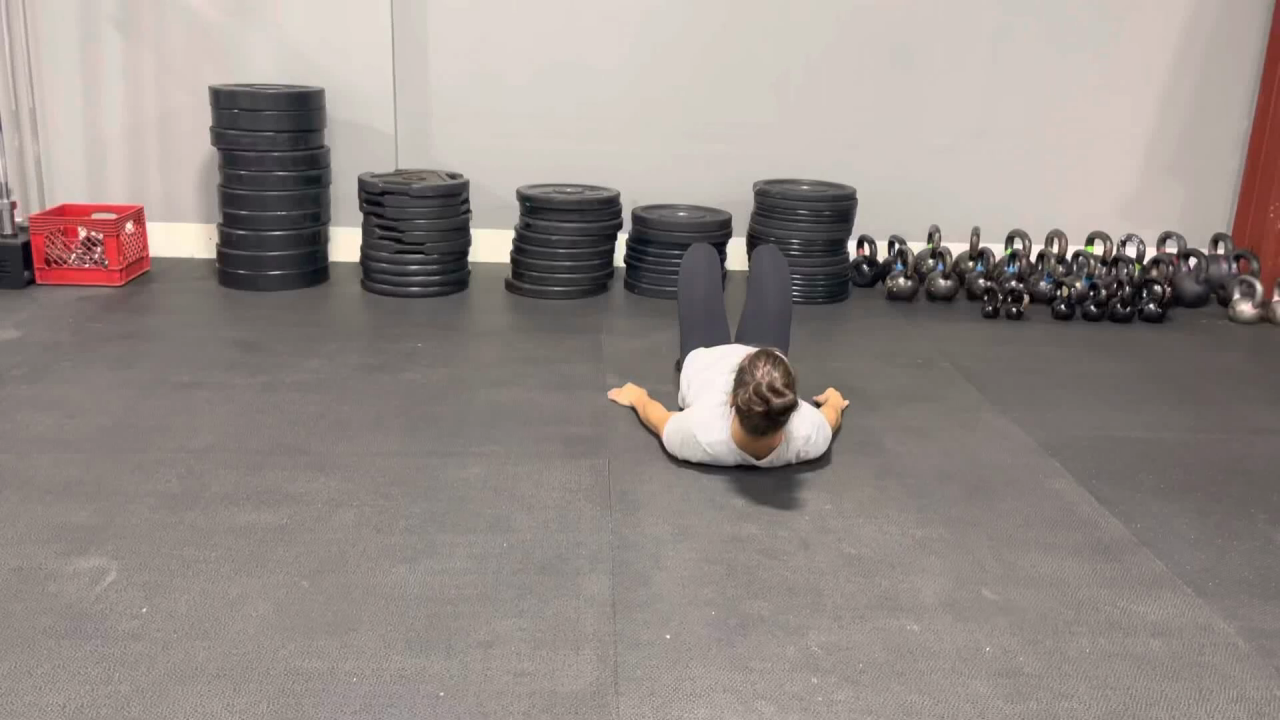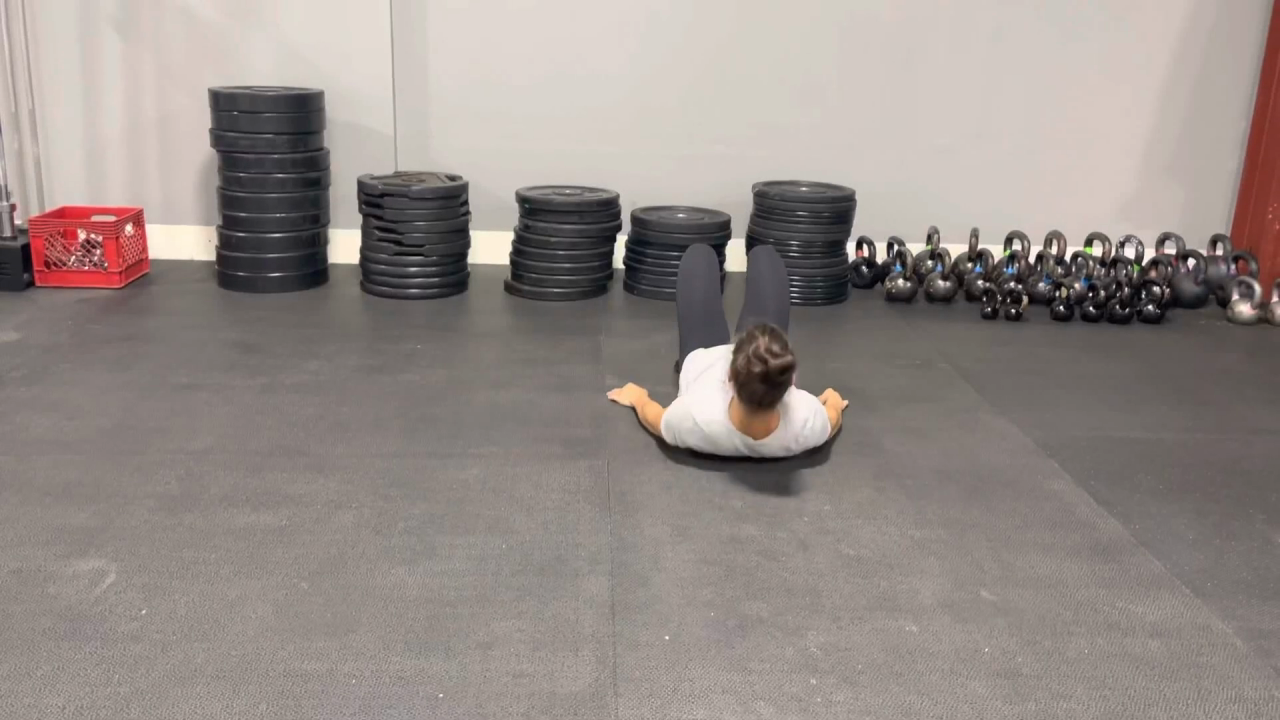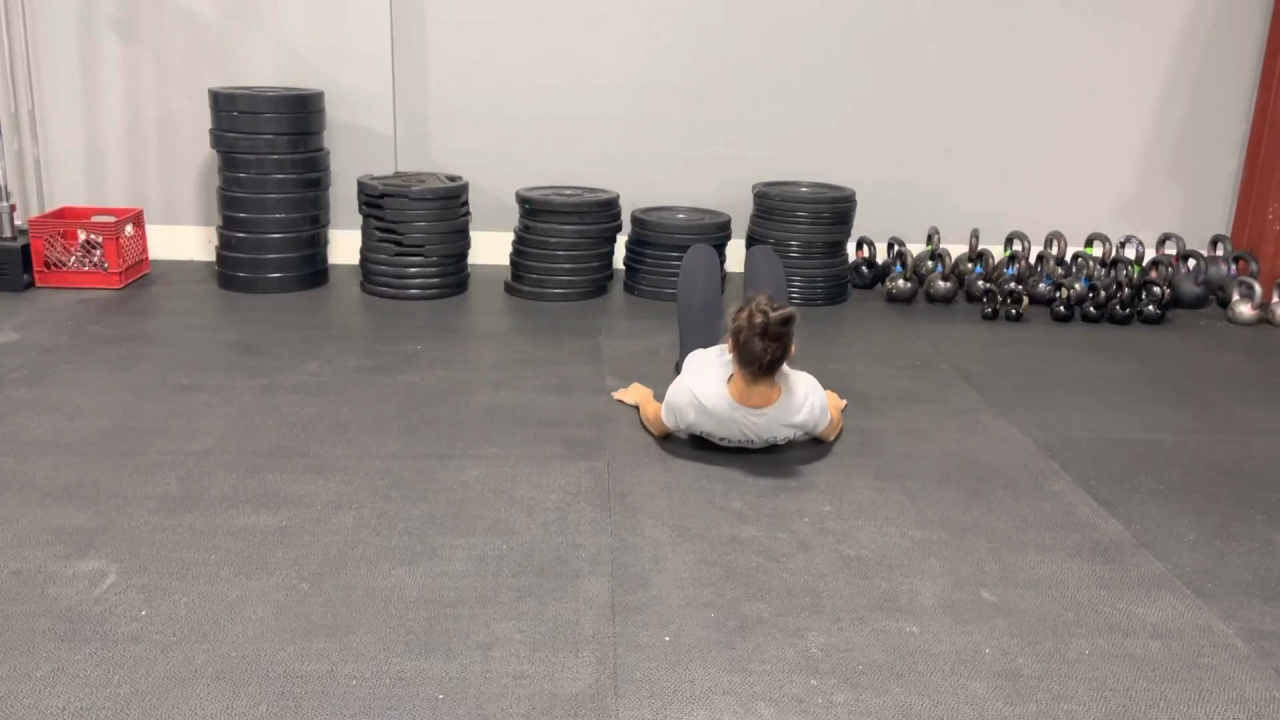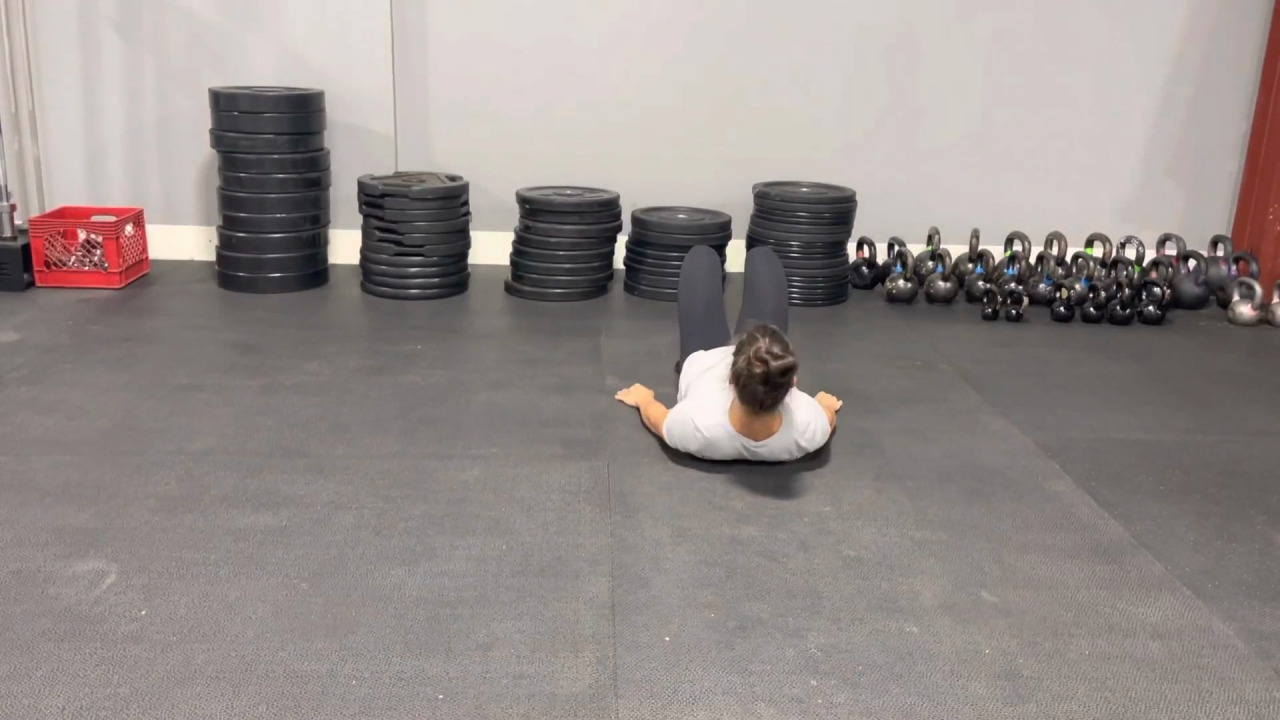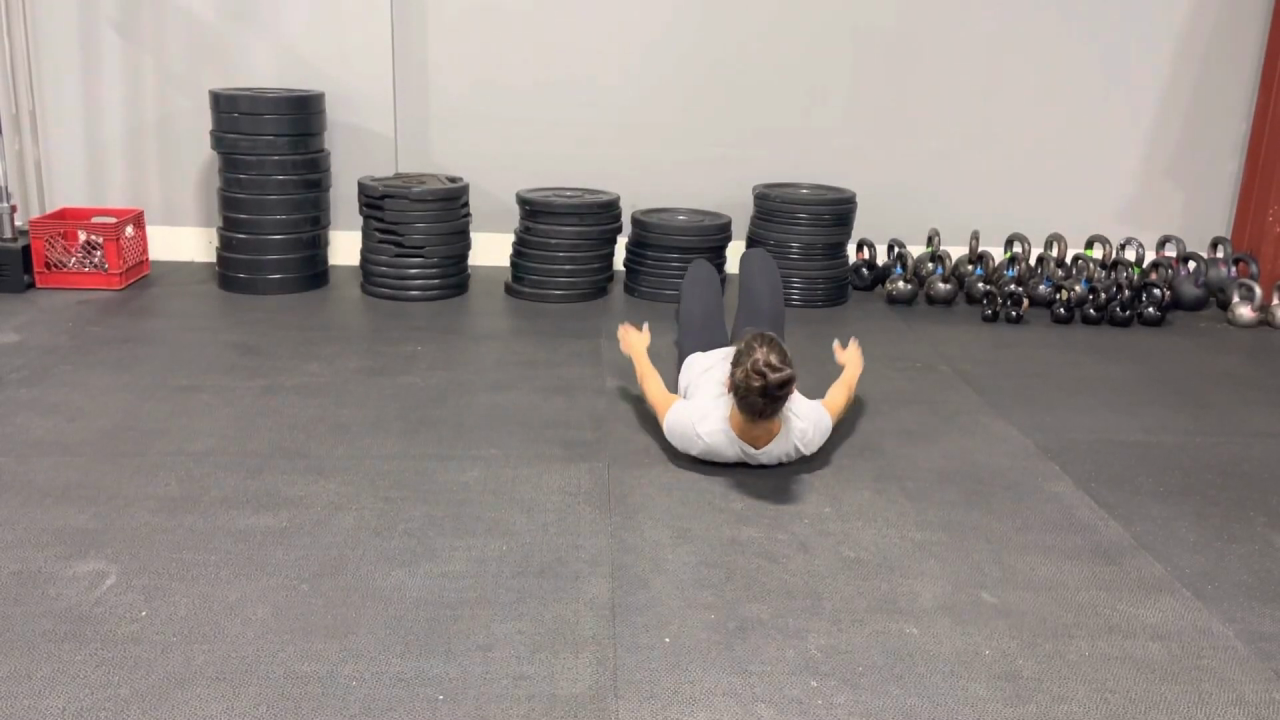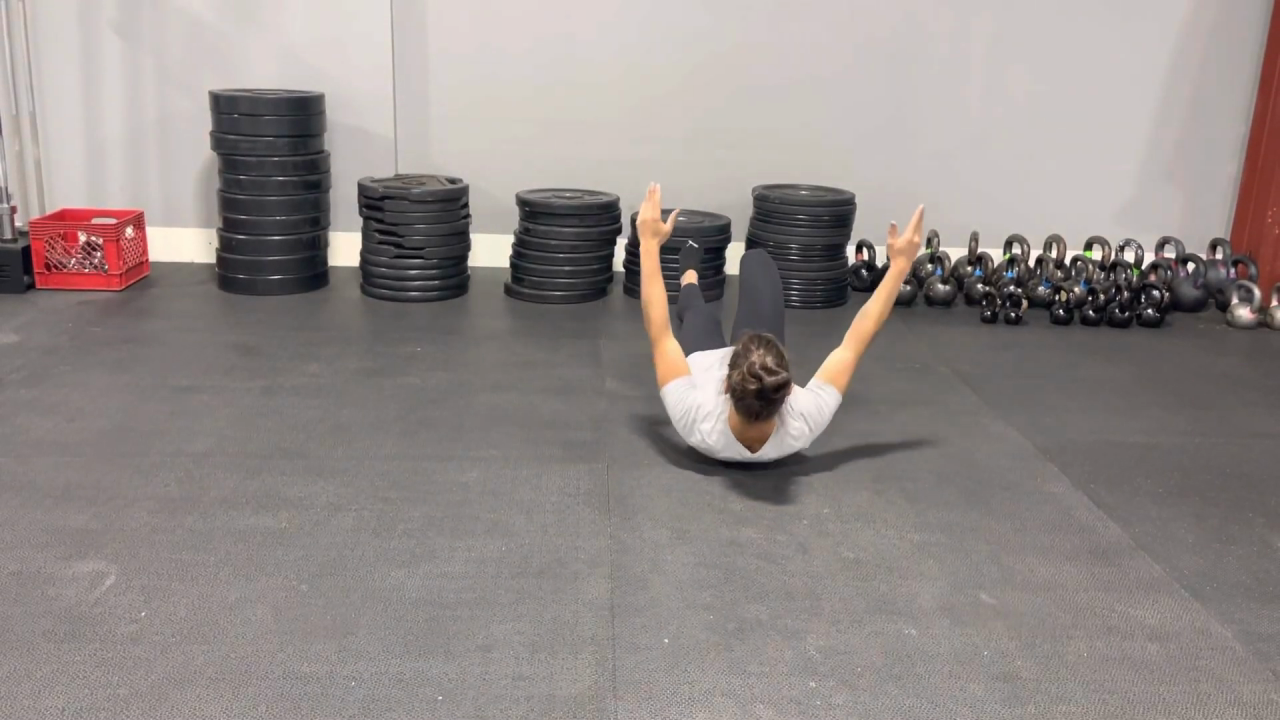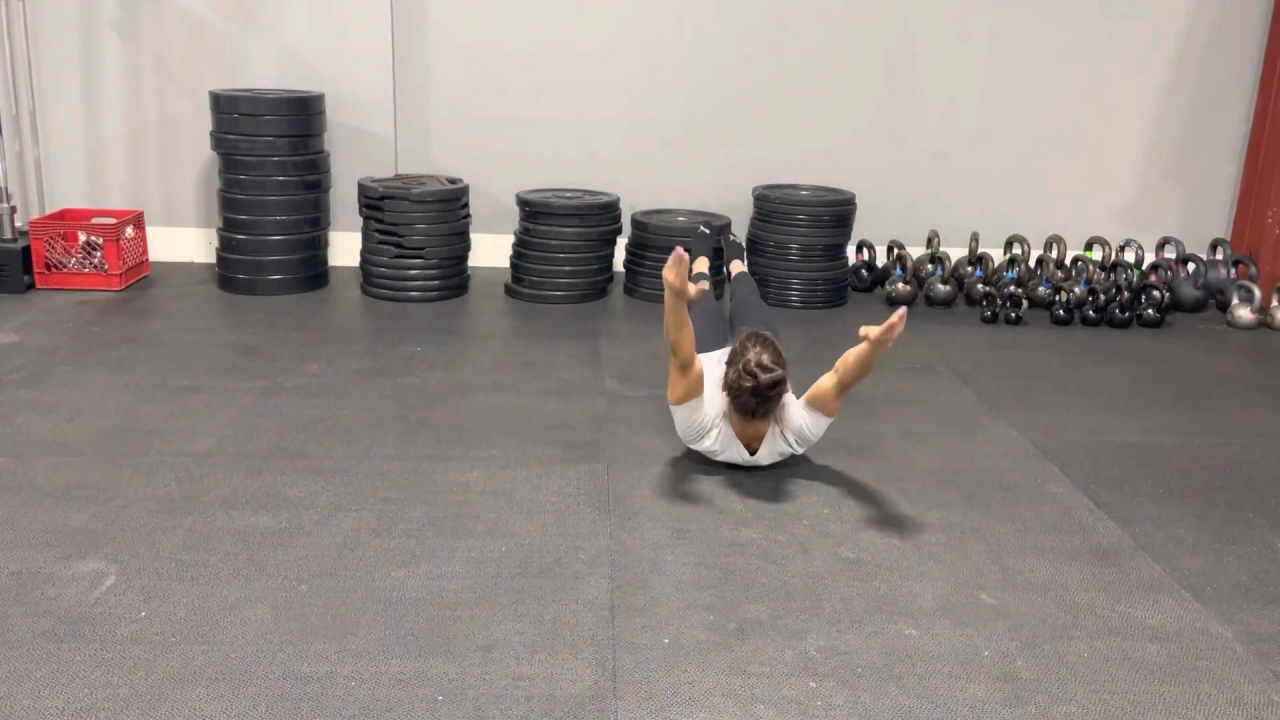
dt=0.4s
person 1, frame 1
left shoulder: (698, 437)
right shoulder: (809, 440)
left elbow: (658, 419)
left wrist: (636, 397)
right wrist: (834, 401)
left knee: (701, 253)
right knee: (767, 255)
person 1, frame 2
left shoulder: (695, 417)
right shoulder: (807, 421)
left elbow: (656, 421)
left wrist: (636, 397)
right wrist: (833, 402)
left knee: (699, 254)
right knee: (764, 255)
person 1, frame 3
left shoulder: (692, 392)
right shoulder: (807, 397)
left elbow: (657, 427)
right elbow: (830, 431)
left wrist: (641, 397)
right wrist: (832, 404)
left knee: (701, 254)
right knee: (761, 255)
person 1, frame 4
left shoulder: (695, 424)
right shoulder: (808, 430)
left elbow: (658, 422)
left wrist: (642, 397)
right wrist: (827, 405)
left knee: (702, 256)
right knee: (761, 257)
person 1, frame 5
left shoulder: (696, 432)
right shoulder: (805, 435)
left elbow: (658, 397)
right elbow: (837, 399)
left wrist: (638, 351)
right wrist: (852, 367)
left knee: (701, 270)
right knee: (756, 259)
left ankle: (684, 315)
person 1, frame 6
left shoulder: (700, 427)
right shoulder: (800, 429)
left elbow: (660, 336)
right elbow: (855, 344)
left wrist: (649, 243)
right wrist: (899, 264)
right knee: (756, 261)
left ankle: (689, 282)
person 1, frame 7
left shoulder: (701, 431)
right shoulder: (794, 433)
left elbow: (682, 361)
right elbow: (841, 379)
left wrist: (675, 297)
right wrist: (877, 343)
left knee: (707, 311)
right knee: (748, 303)
left ankle: (702, 261)
right ankle: (735, 264)
